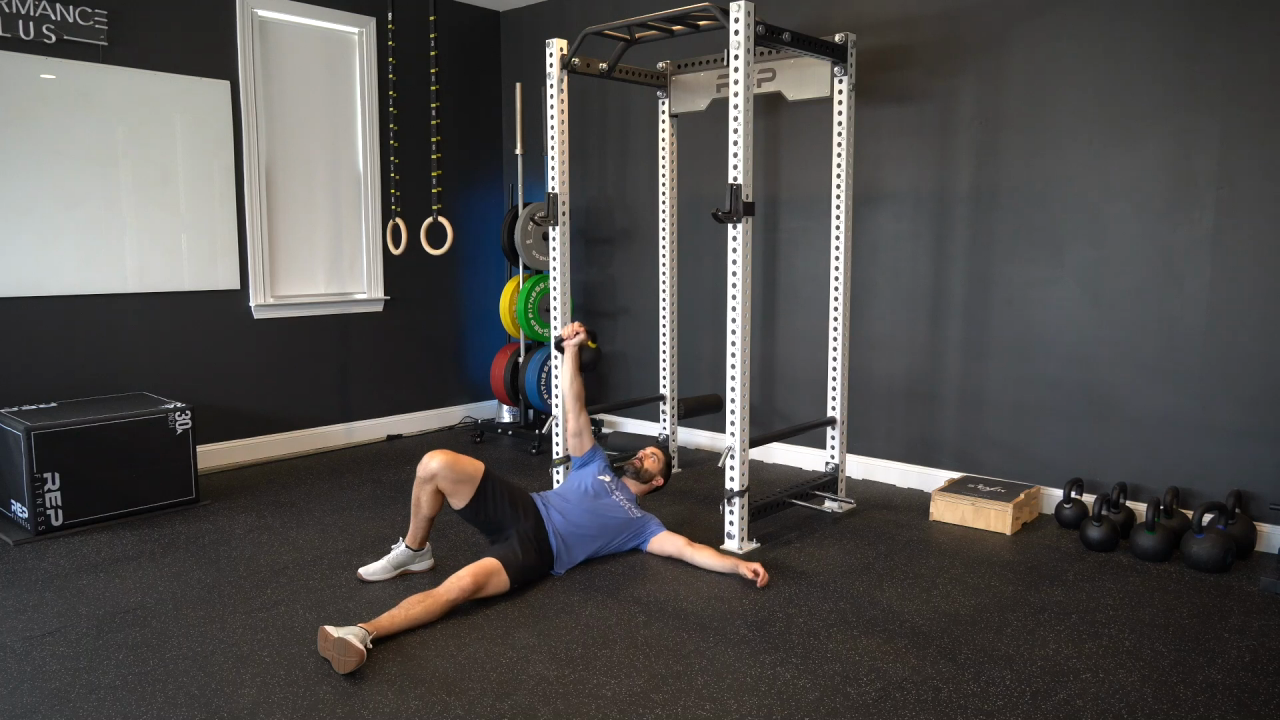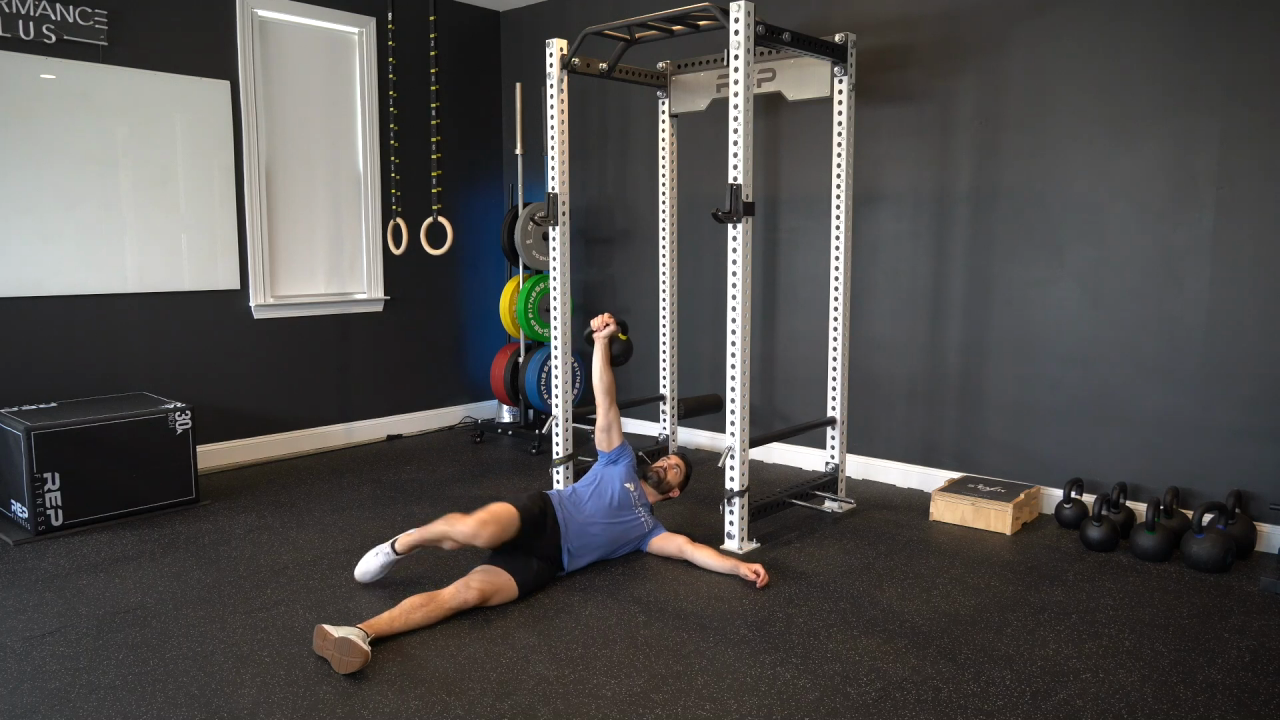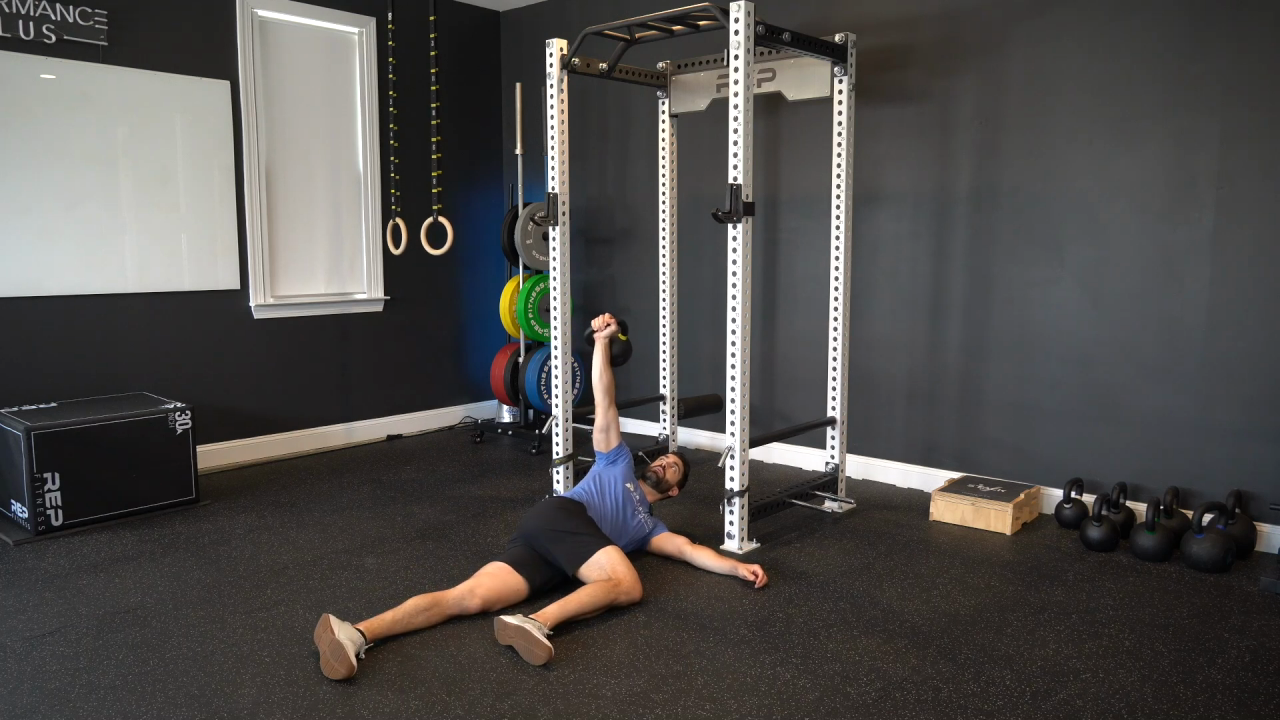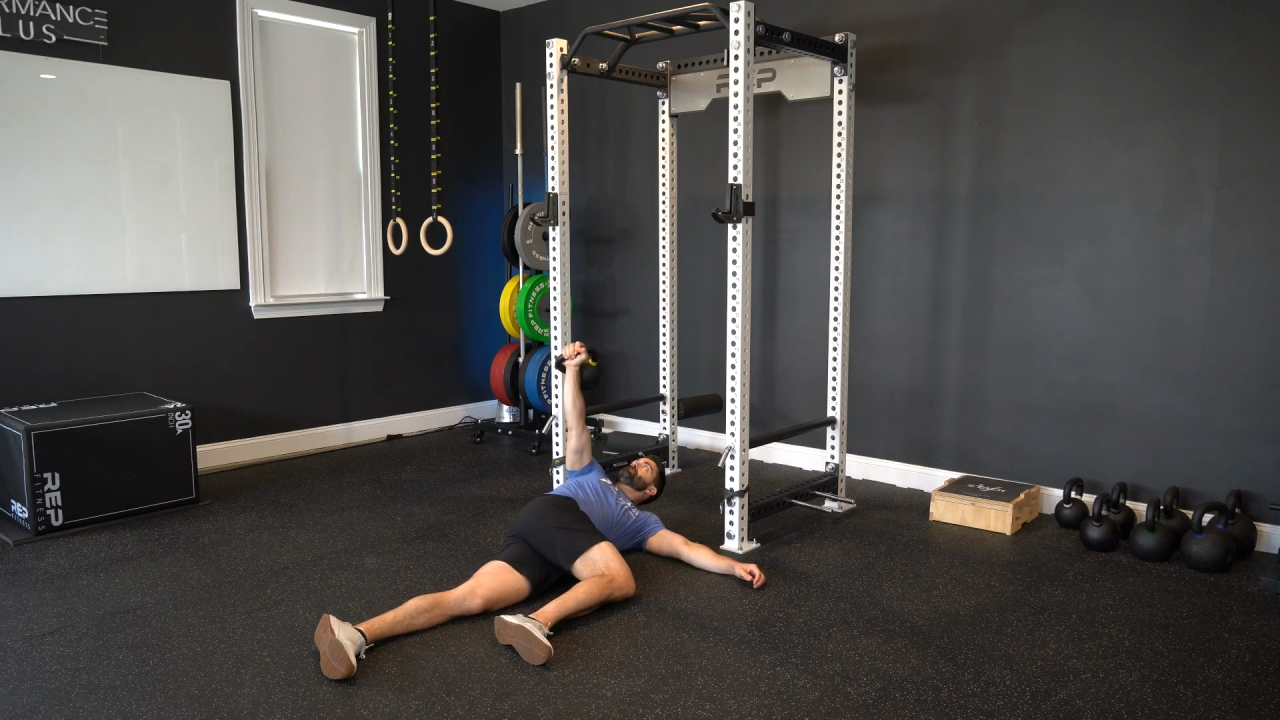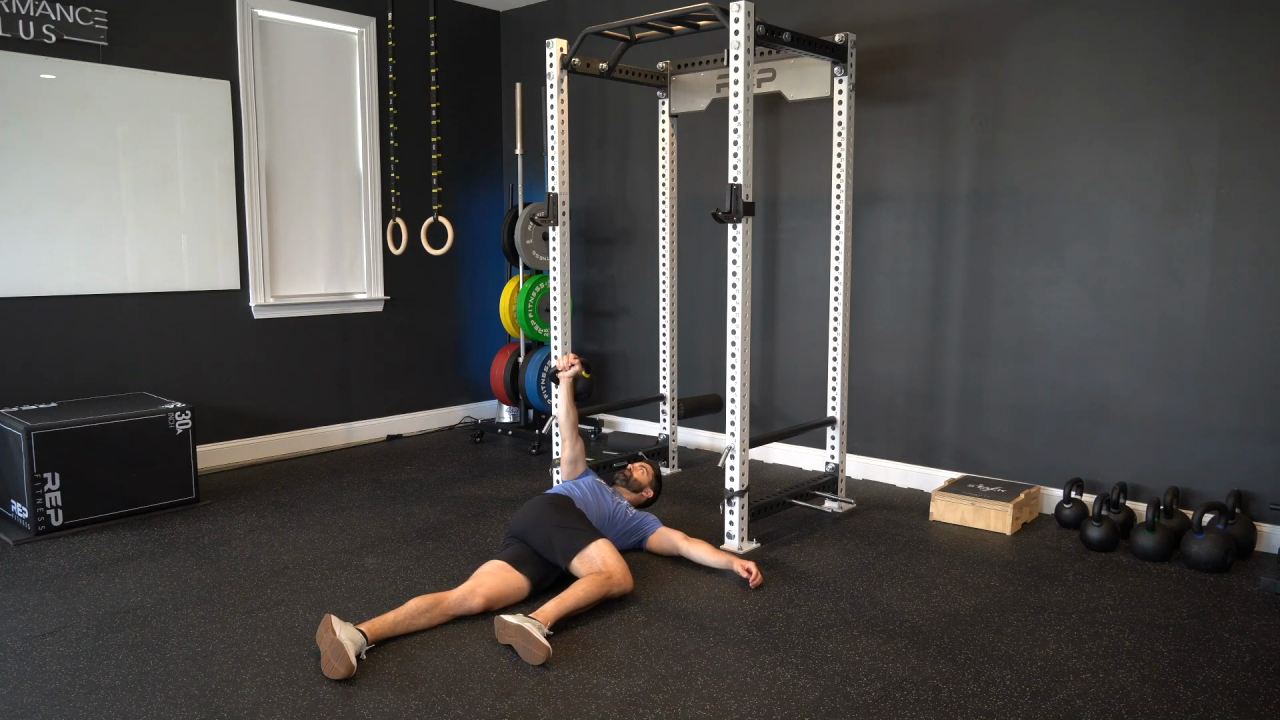
dt=1s
person 1, frame 1
left shoulder: (641, 524)
right shoulder: (596, 464)
left elbow: (685, 548)
right elbow: (575, 412)
left wrist: (739, 564)
right wrist: (571, 349)
left hip: (536, 550)
right hip: (521, 510)
left knee: (462, 585)
right knee: (436, 464)
left ankle: (363, 633)
right ankle: (414, 551)
person 1, frame 2
left shoulder: (648, 527)
right shoulder: (620, 462)
left elbow: (689, 549)
right elbow: (606, 405)
left wrist: (740, 565)
right wrist: (602, 341)
left hip: (546, 558)
right hip: (543, 511)
left knee: (469, 592)
right knee: (479, 530)
left ankle: (362, 632)
right ankle: (400, 546)
person 1, frame 3
left shoulder: (649, 526)
right shoulder: (618, 463)
left elbow: (688, 550)
right elbow: (605, 406)
left wrist: (739, 566)
right wrist: (602, 341)
left hip: (556, 561)
right hip: (558, 518)
left knee: (469, 599)
left ankle: (397, 631)
person 1, frame 4
left shoulder: (643, 522)
right shoulder: (590, 474)
left elbow: (684, 547)
right elbow: (576, 430)
left wrist: (735, 565)
right wrist: (573, 369)
left hip: (554, 558)
right hip: (550, 513)
person 1, frame 5
left shoulder: (639, 522)
right shoulder: (585, 478)
left elbow: (683, 543)
right elbow: (570, 438)
left wrist: (733, 561)
right wrist: (566, 381)
left hip: (550, 557)
right hip: (548, 511)
